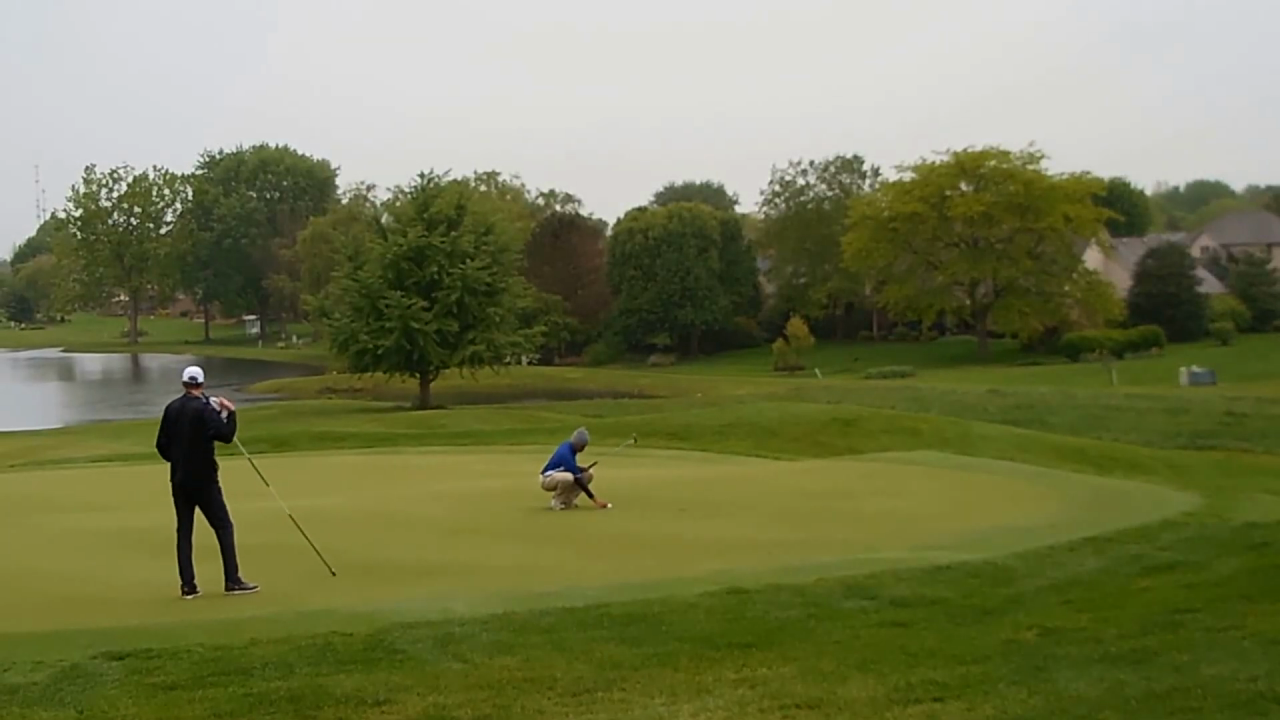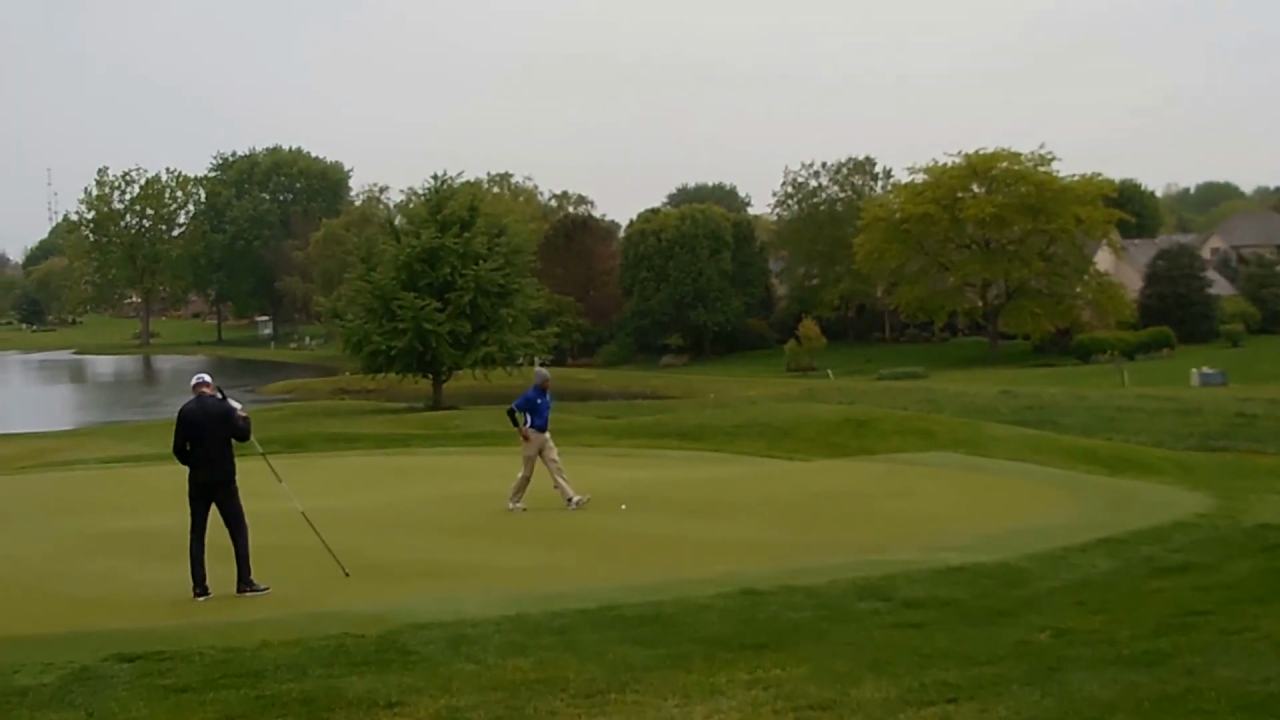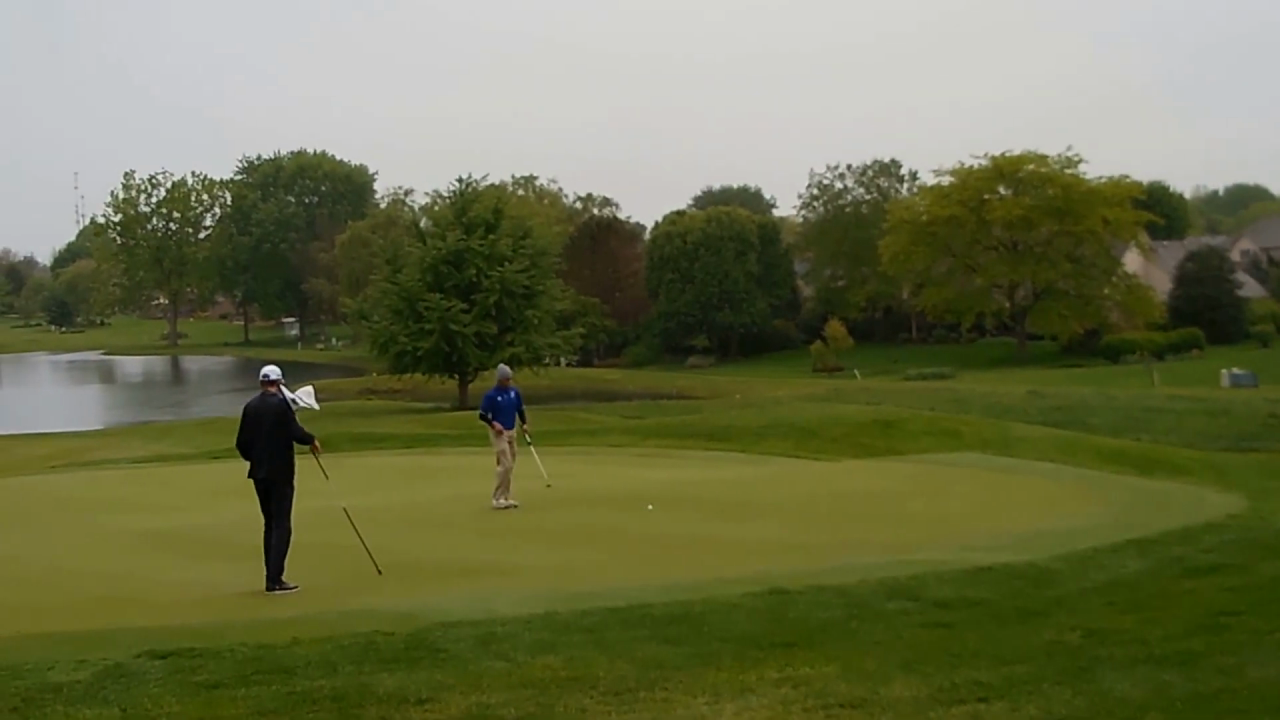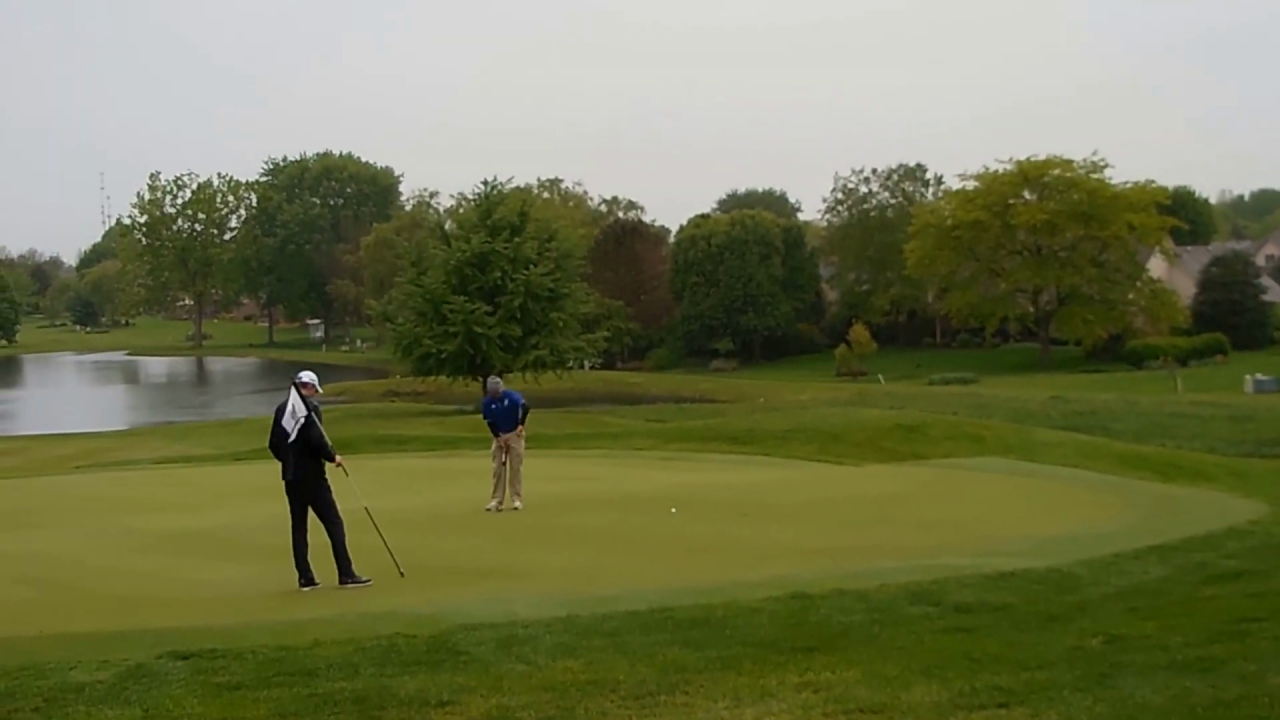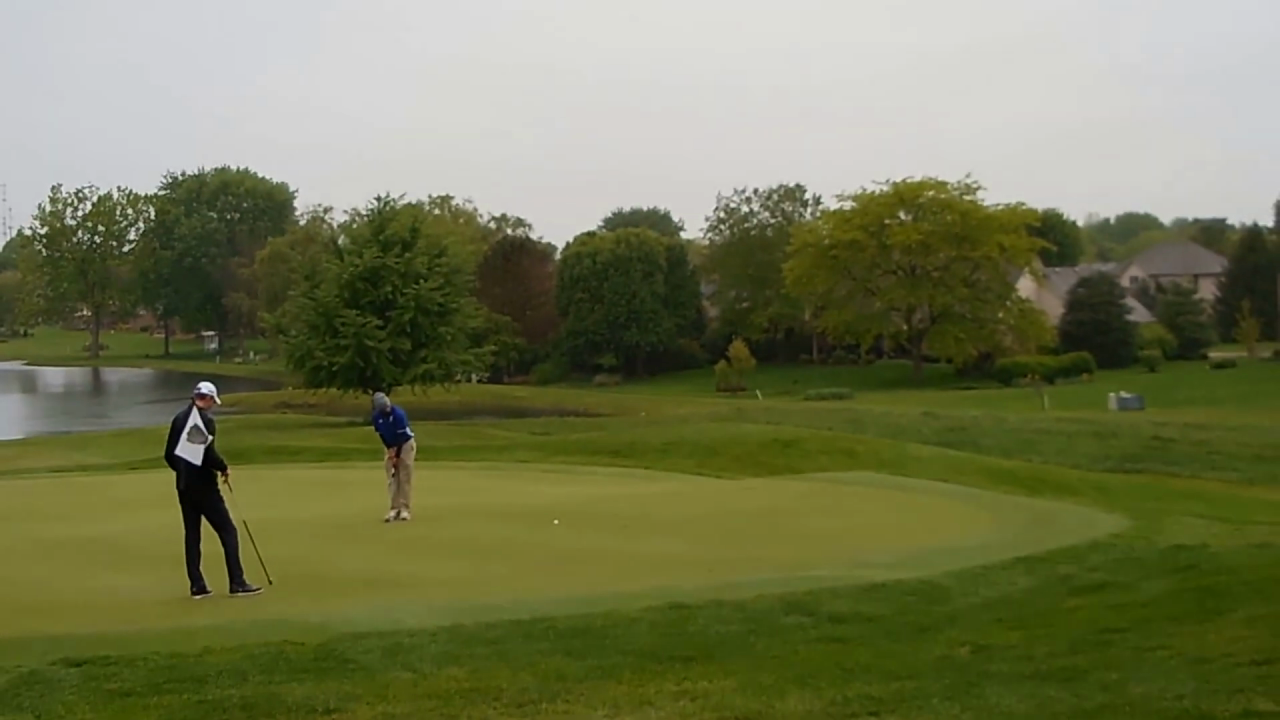
dt=1s
person 1, frame 1
left shoulder: (171, 409)
right shoulder: (204, 409)
left elbow: (162, 445)
right elbow: (226, 435)
right wrist: (231, 412)
left hip: (179, 479)
right hip: (203, 479)
left knee: (184, 531)
right knee: (223, 527)
left ankle: (188, 585)
right ankle: (232, 581)
person 1, frame 2
left shoulder: (185, 411)
right shoulder: (222, 406)
left elbow: (179, 448)
right elbow: (242, 435)
right wrist: (243, 418)
left hip: (197, 479)
right hip: (222, 478)
left knee: (197, 532)
right knee: (238, 528)
left ankle: (199, 587)
right ankle: (244, 582)
person 1, frame 3
left shoulder: (250, 407)
right shoulder: (281, 404)
left elbow: (241, 443)
right elbow: (296, 433)
right wrist: (312, 440)
left hip: (259, 473)
right hip: (280, 473)
left knee: (270, 524)
right knee: (281, 526)
left ankle: (273, 576)
right ankle: (274, 580)
person 1, frame 4
left shoulder: (281, 409)
right shoulder: (309, 406)
left elbow: (274, 445)
right elbow: (316, 439)
right wrist: (332, 456)
left hip: (291, 476)
right hip: (311, 475)
left knee: (298, 526)
right knee: (333, 522)
left ankle: (305, 577)
right ankle: (346, 574)
person 1, frame 5
left shoulder: (179, 419)
right shoulder: (205, 420)
left elbow: (169, 454)
right elbow: (208, 453)
right wrist: (223, 468)
left hip: (184, 486)
right hip: (203, 485)
left knee: (192, 534)
right knee: (227, 531)
left ankle: (197, 585)
right ankle: (237, 583)
